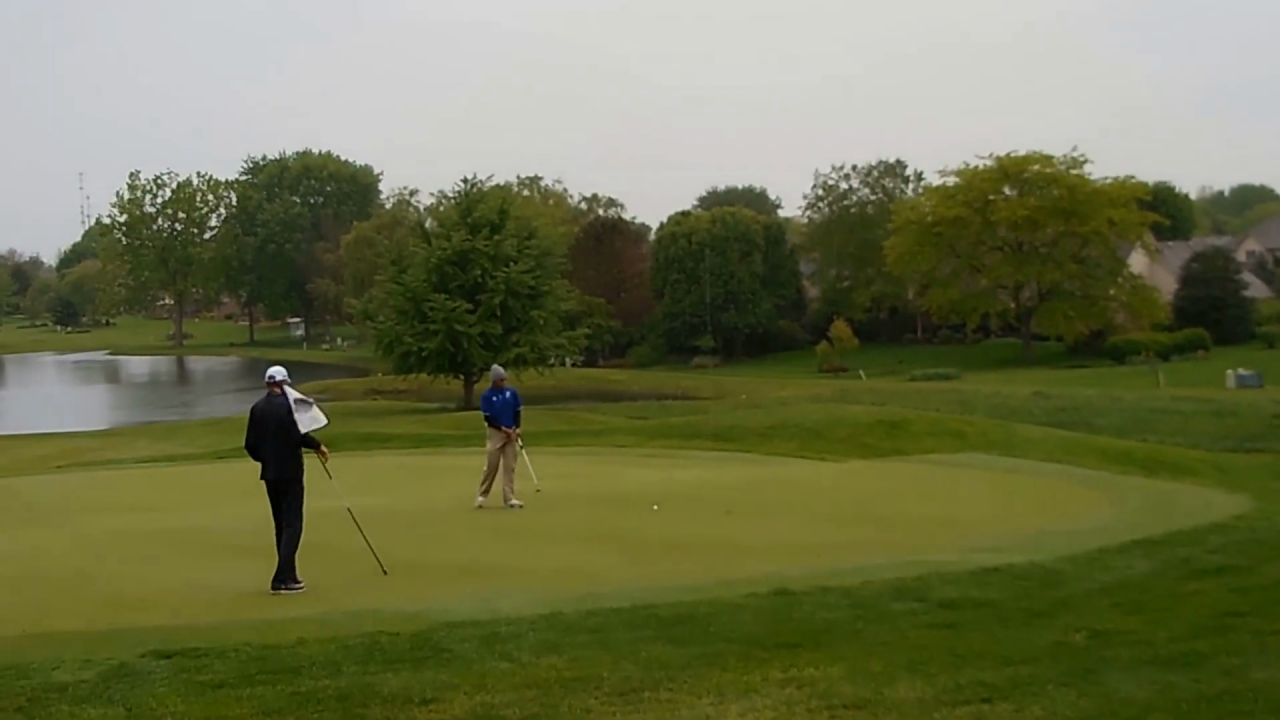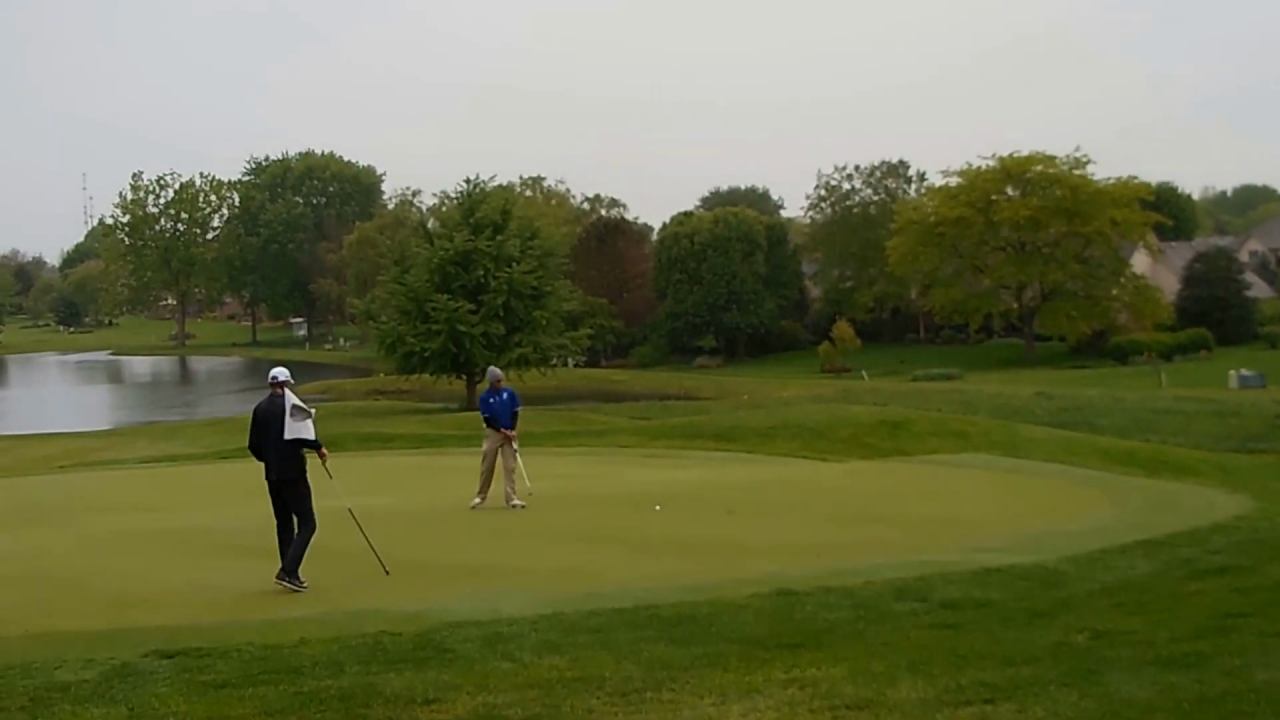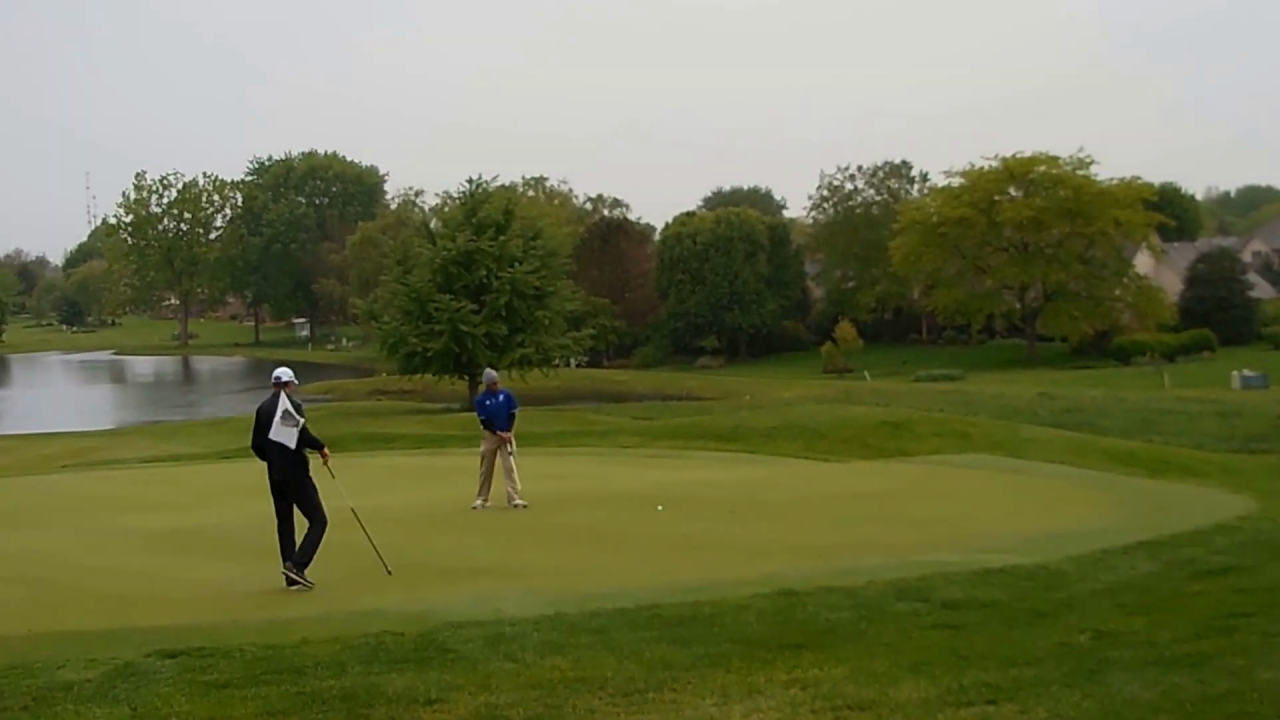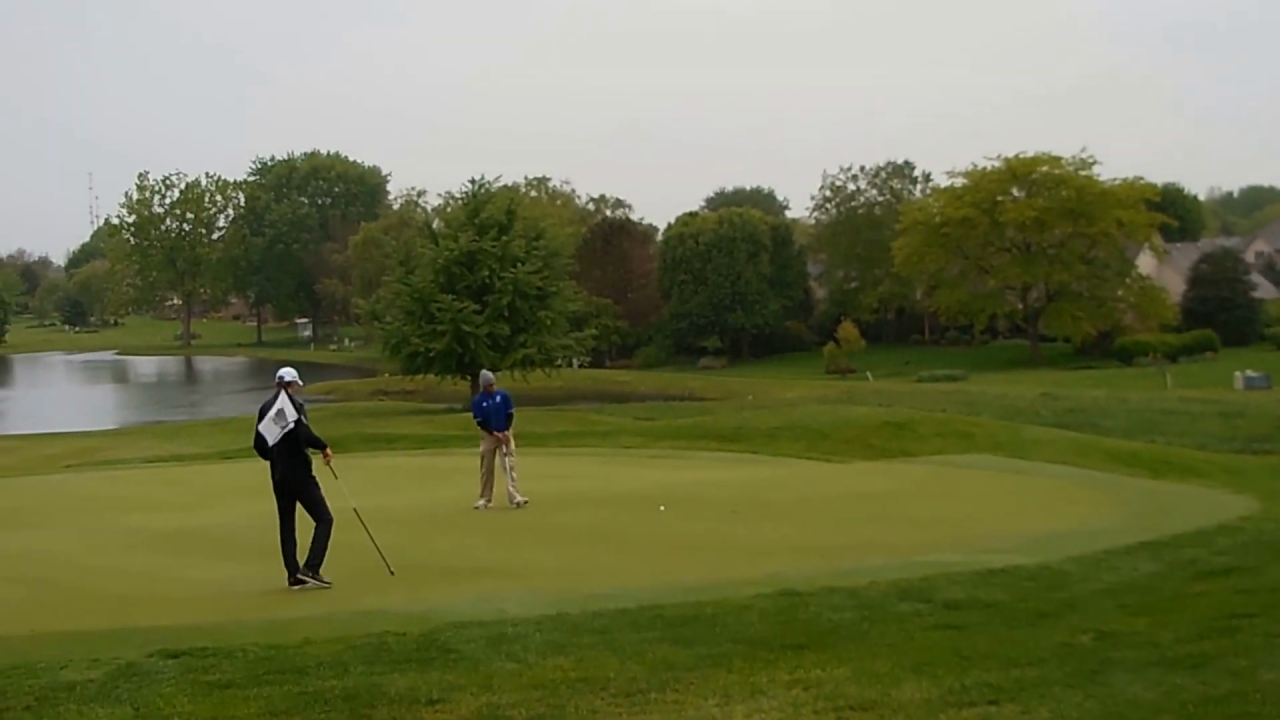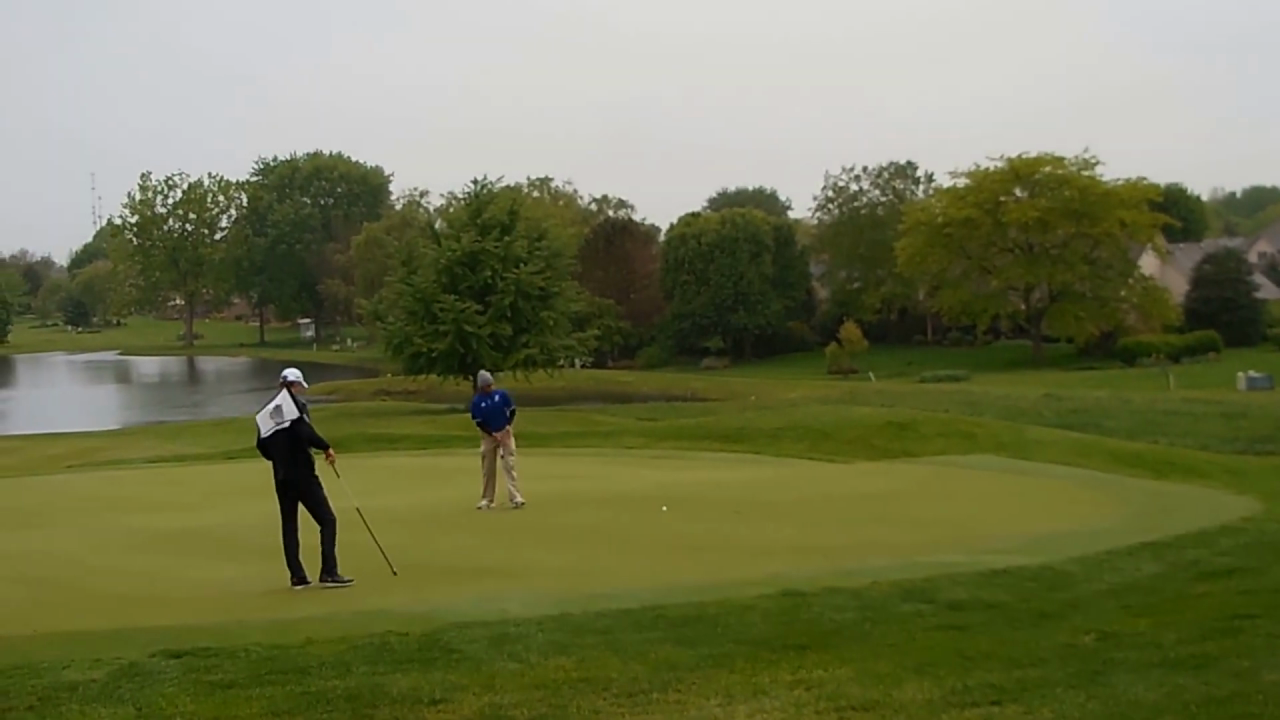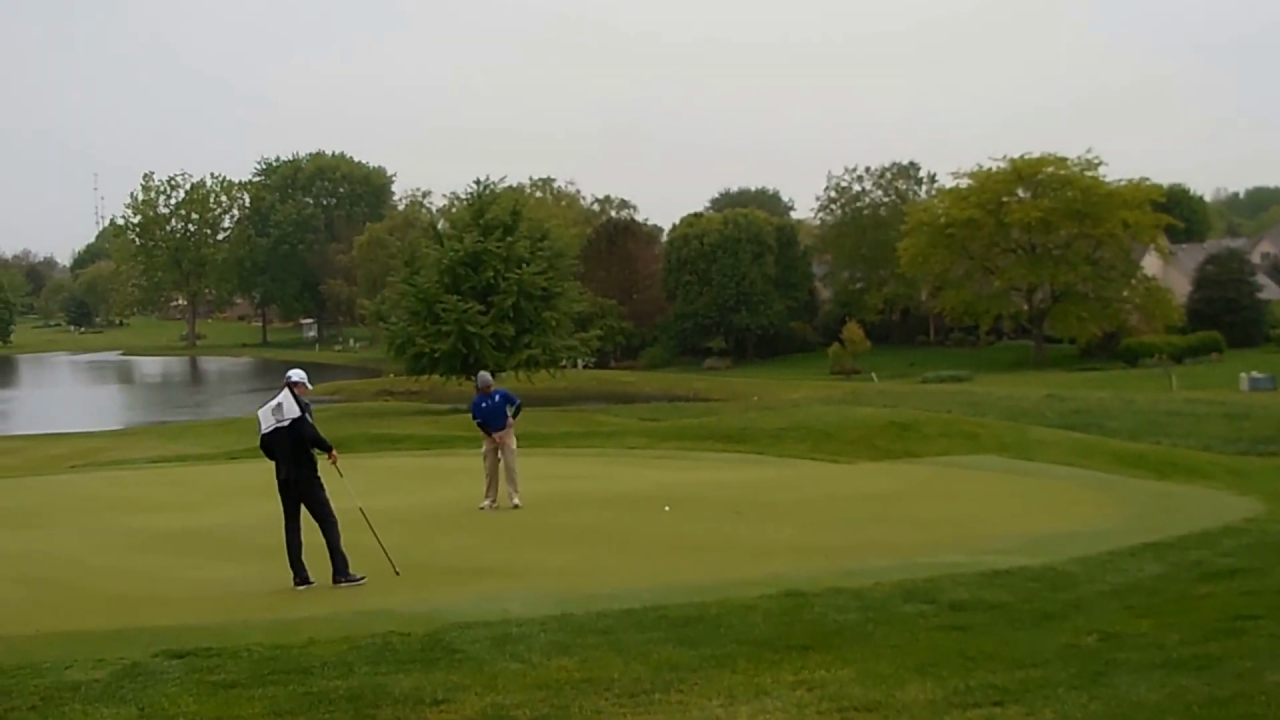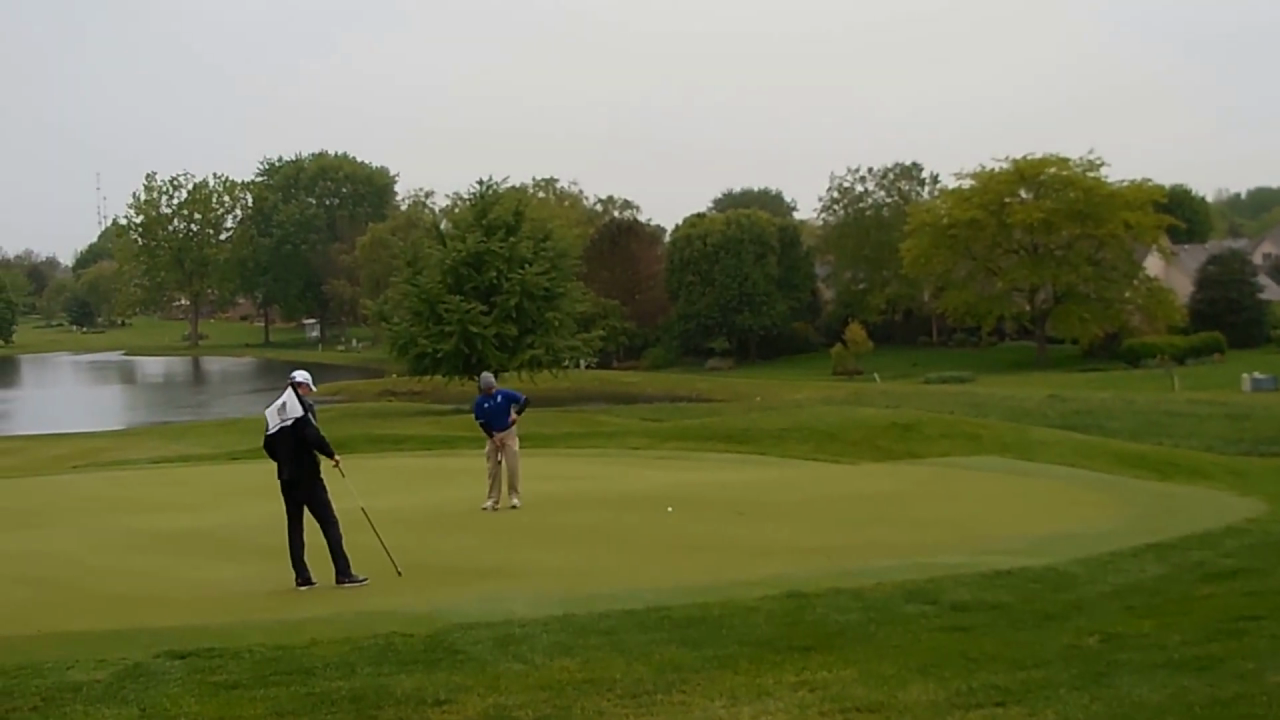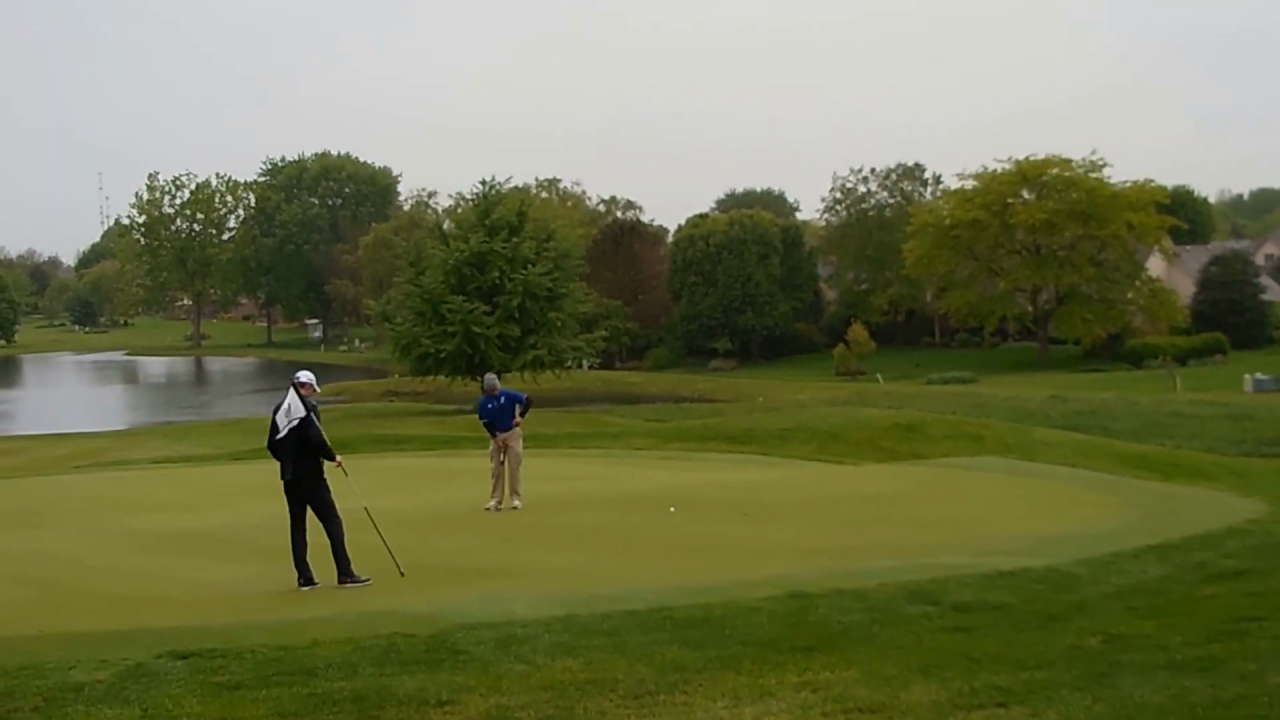
dt=0.1s
person 1, frame 1
left shoulder: (257, 408)
right shoulder: (287, 404)
left elbow: (250, 444)
right elbow: (299, 435)
right wrist: (318, 445)
left hip: (270, 473)
right hip: (289, 473)
left knee: (281, 525)
right knee: (292, 526)
left ankle: (288, 575)
right ankle: (281, 579)
person 1, frame 2
left shoulder: (260, 409)
right shoulder: (289, 405)
left elbow: (253, 445)
right elbow: (299, 435)
right wrist: (319, 447)
left hip: (273, 475)
right hip: (292, 473)
left knee: (284, 524)
right knee: (307, 524)
left ankle: (290, 574)
right ankle: (286, 572)
person 1, frame 3
left shoulder: (263, 408)
right shoulder: (291, 405)
left elbow: (256, 444)
right elbow: (301, 434)
right wrist: (321, 447)
left hip: (275, 475)
right hip: (295, 473)
left knee: (285, 523)
right knee: (318, 520)
left ankle: (293, 573)
right ankle: (295, 565)
person 1, frame 4
left shoulder: (266, 408)
right shoulder: (293, 404)
left elbow: (259, 444)
right elbow: (304, 434)
right wrist: (323, 447)
left hip: (279, 475)
right hip: (299, 472)
left knee: (286, 524)
right knee: (324, 519)
left ankle: (294, 575)
right ankle: (310, 568)
person 1, frame 5
right shoulder: (296, 405)
left elbow: (263, 445)
right elbow: (307, 434)
right wrist: (326, 447)
left hip: (281, 476)
right hip: (301, 473)
left knee: (289, 525)
right knee: (327, 520)
left ankle: (297, 576)
right ankle: (329, 573)
person 1, frame 6
right shoulder: (300, 405)
left elbow: (265, 444)
right elbow: (310, 434)
right wrist: (329, 449)
left hip: (284, 476)
right hip: (304, 474)
left knee: (292, 525)
right knee: (328, 521)
left ankle: (300, 576)
right ankle: (340, 573)
person 1, frame 7
left shoulder: (276, 409)
right shoulder: (303, 406)
left elbow: (269, 445)
right elbow: (313, 436)
right wrist: (331, 454)
left hip: (286, 476)
right hip: (306, 475)
left knee: (294, 525)
right knee: (329, 523)
left ankle: (302, 576)
right ankle: (343, 574)
person 1, frame 8
left shoulder: (279, 409)
right shoulder: (307, 406)
left elbow: (272, 445)
right elbow: (316, 439)
right wrist: (333, 456)
left hip: (289, 476)
right hip: (309, 475)
left knee: (297, 525)
right knee: (332, 522)
left ankle: (304, 577)
right ankle: (345, 574)
